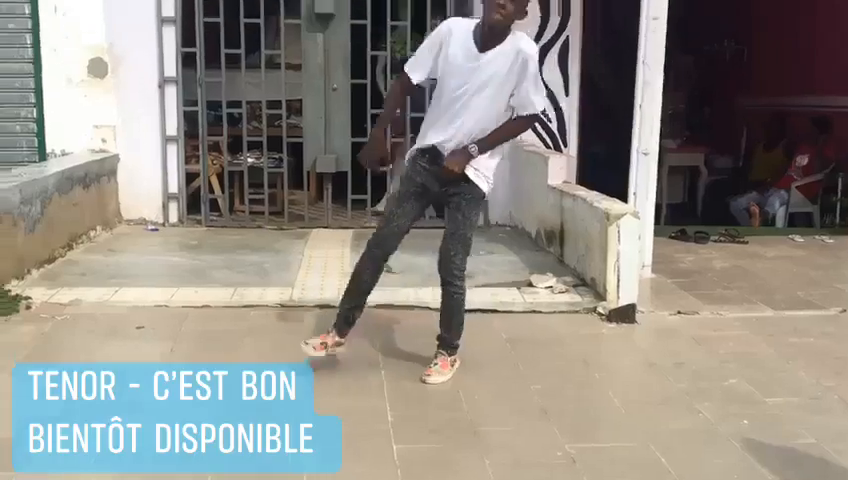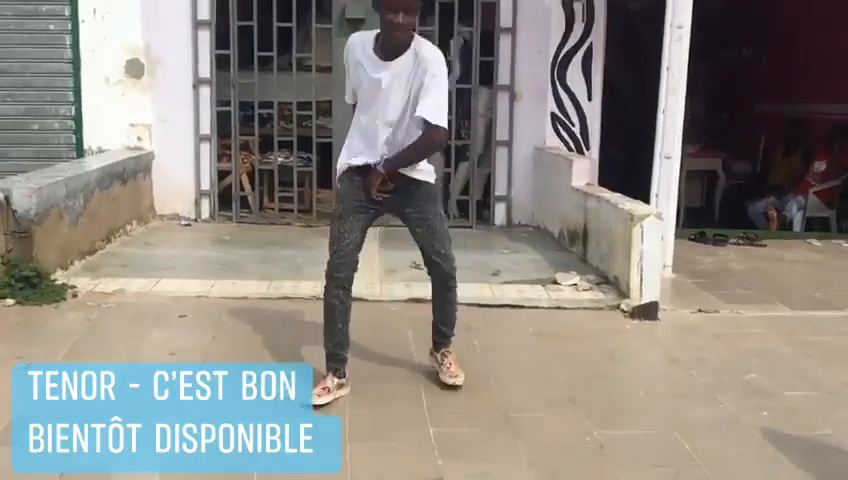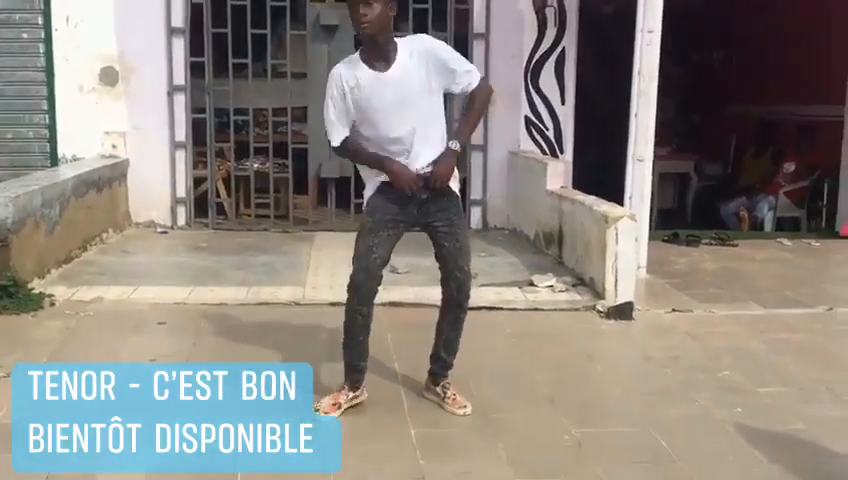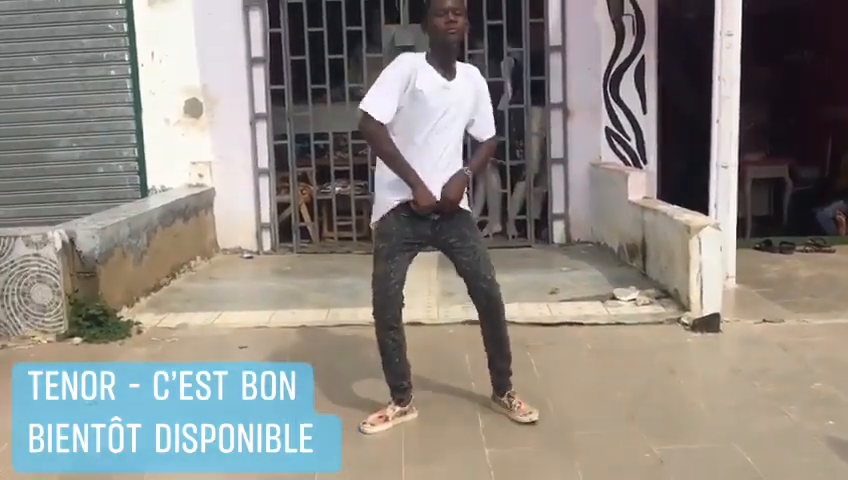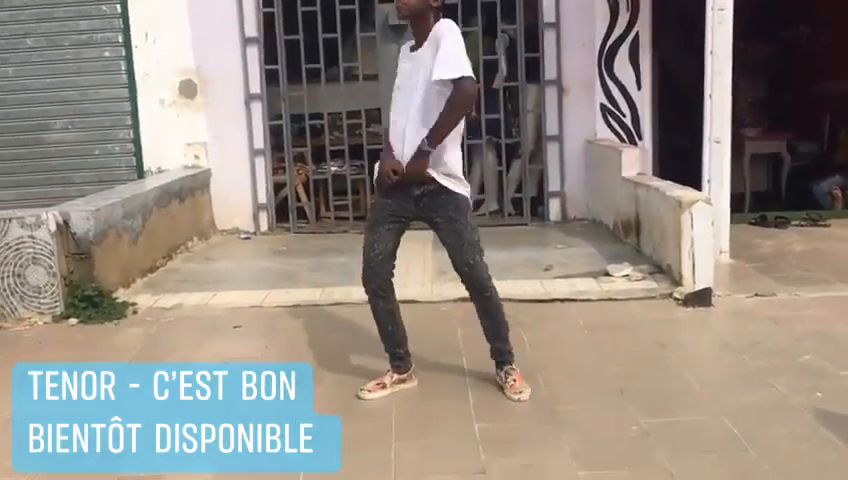
dt=1s
person 1, frame 1
left shoulder: (523, 52)
right shoulder: (450, 32)
left elbow: (528, 115)
right elbow: (405, 80)
left wrist: (471, 150)
right wrist: (379, 135)
left hip: (470, 171)
right hip: (427, 155)
left knee: (450, 268)
right knee: (380, 244)
left ankle: (448, 352)
right ankle: (341, 329)
person 1, frame 2
left shoulder: (429, 58)
right shoulder: (356, 46)
left elbow: (436, 135)
left wrist: (385, 168)
left hip: (411, 176)
right hip: (359, 173)
left knee: (443, 266)
right knee: (338, 271)
left ankle: (442, 348)
right ankle: (335, 373)
person 1, frame 3
left shoulder: (427, 49)
right shoulder: (343, 75)
left elbow: (481, 89)
right elbow: (341, 142)
left wrist: (452, 150)
right wrist: (390, 167)
left hip: (440, 188)
right hip: (388, 190)
left knee: (459, 285)
right knee: (362, 283)
left ankle: (438, 380)
right ankle: (353, 384)
person 1, frame 4
left shoulder: (473, 79)
right shoulder: (406, 66)
left elbow: (488, 141)
right elbow: (369, 124)
left wrist: (462, 177)
right wrist: (414, 183)
left hip: (452, 208)
right hip: (401, 207)
left knee: (489, 297)
right knee: (385, 304)
left ankle: (503, 390)
right ankle: (401, 399)
person 1, frame 5
right shoulder: (405, 52)
left elbow: (466, 92)
left wrist: (424, 151)
right wrist: (388, 155)
left hip: (441, 182)
right hip: (396, 183)
left knee: (475, 275)
right knee: (374, 275)
left ankle: (505, 364)
right ankle: (401, 368)
